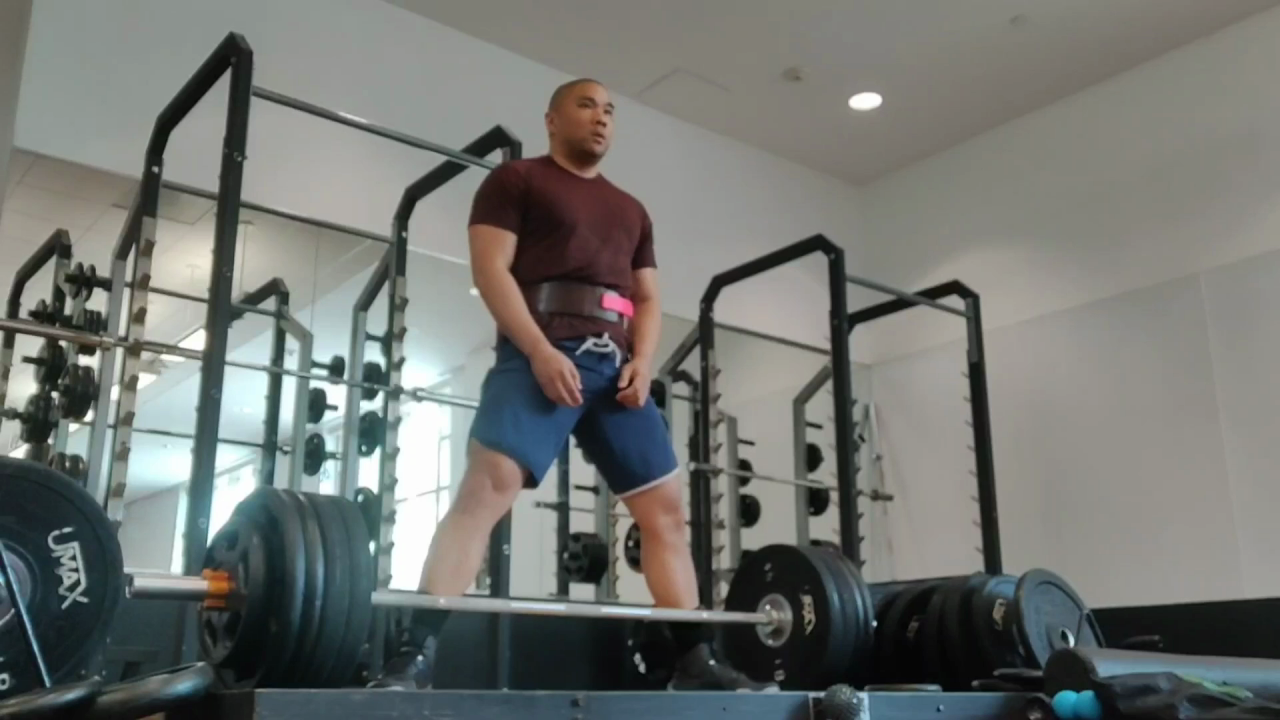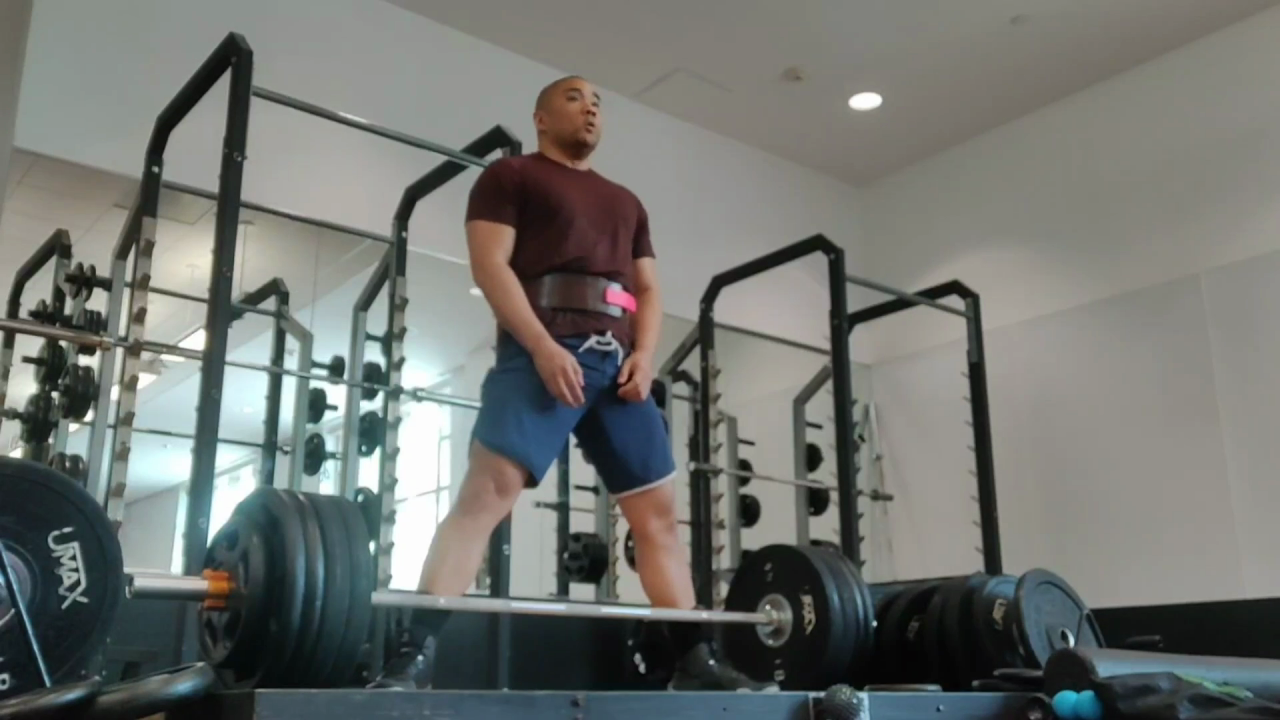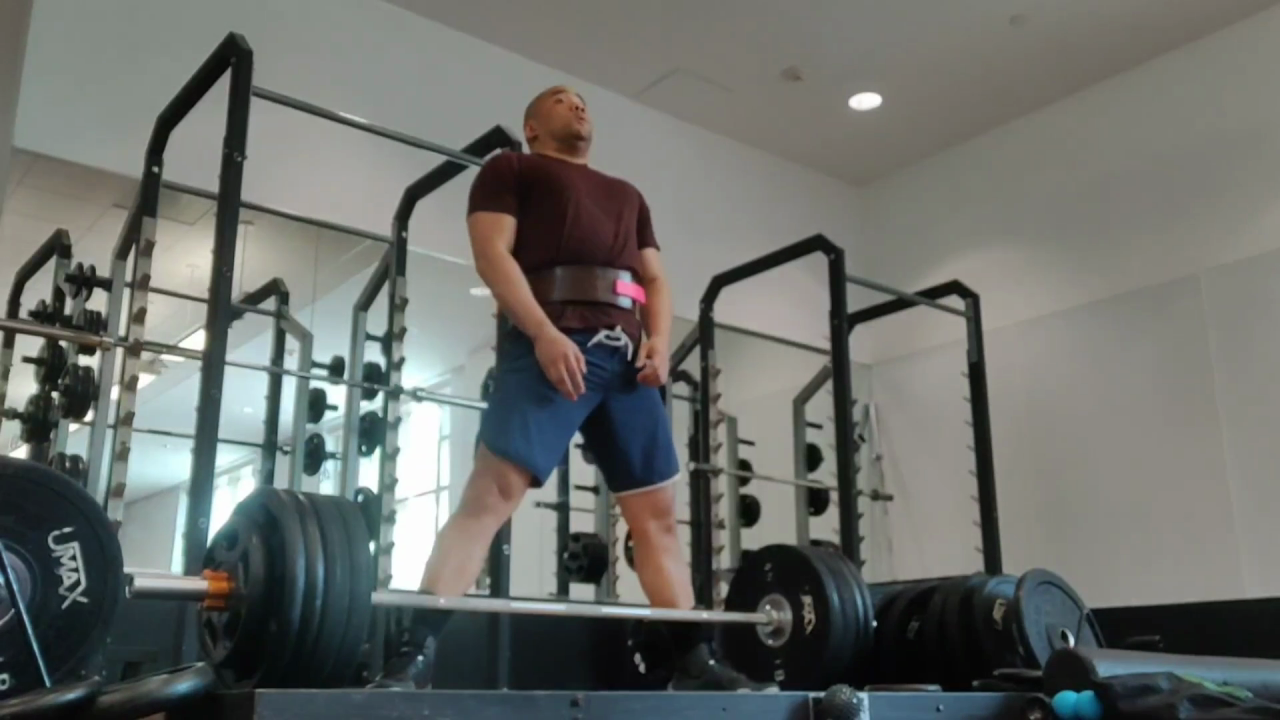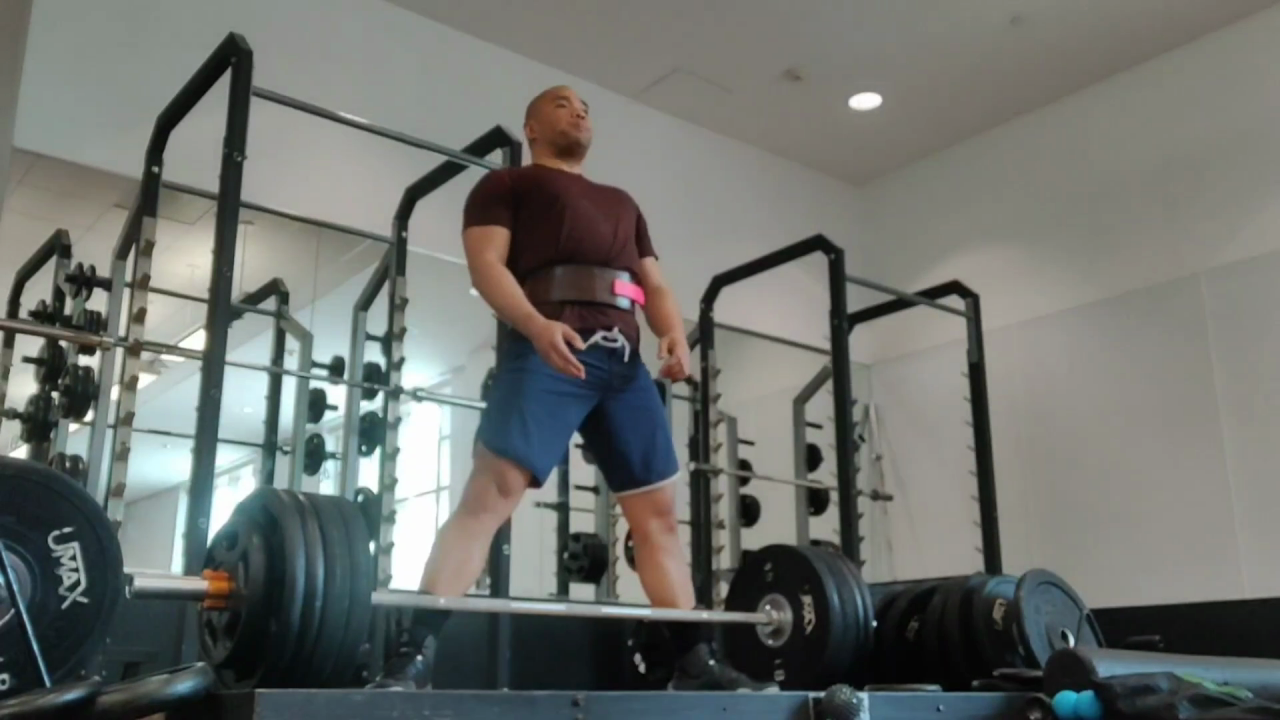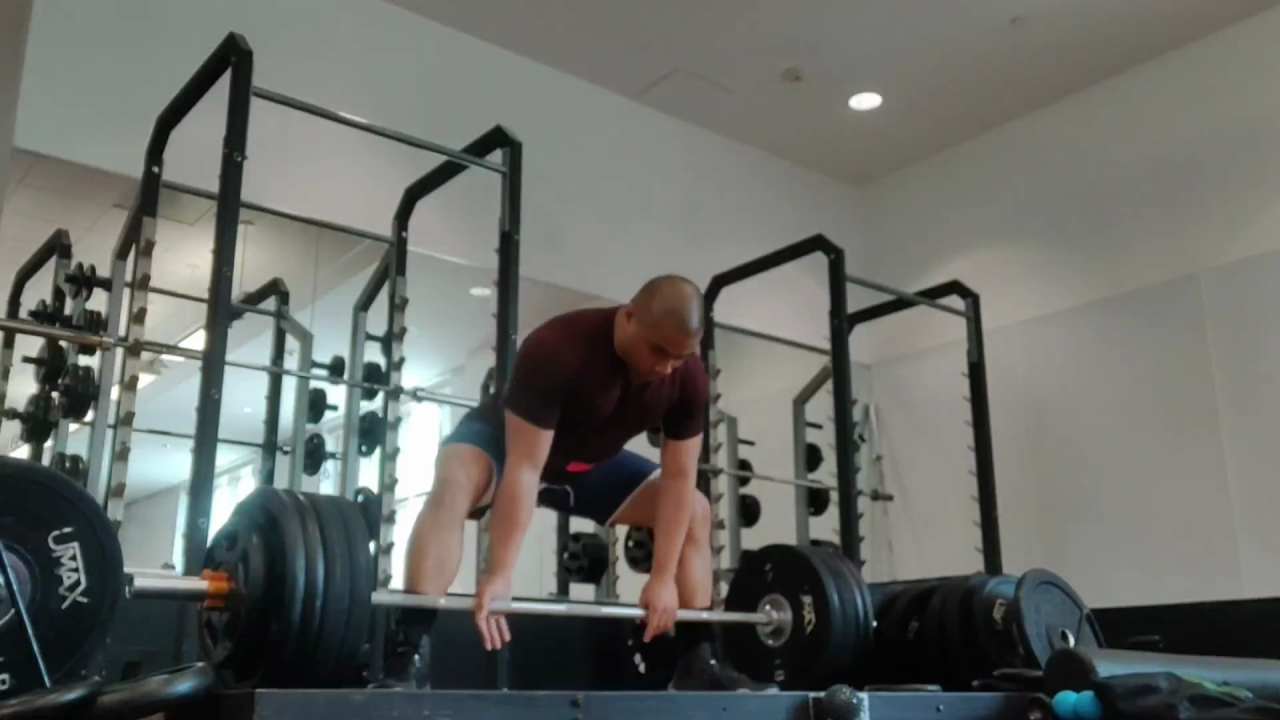
dt=1s
person 1, frame 1
left shoulder: (630, 210)
right shoulder: (515, 180)
left elbow: (648, 298)
right elbow: (490, 268)
left wrist: (642, 361)
right wrist: (541, 351)
left hip: (614, 367)
right hip: (539, 357)
left knee: (666, 509)
right knee: (485, 487)
left ankle: (696, 660)
right ankle: (414, 654)
person 1, frame 2
left shoulder: (625, 202)
right shoulder: (510, 175)
left elbow: (648, 289)
right elbow: (489, 263)
left wrist: (644, 353)
right wrist: (543, 346)
left hip: (616, 362)
right hip: (541, 352)
left knee: (659, 511)
right knee: (486, 491)
left ankle: (695, 660)
right ankle: (414, 654)
person 1, frame 3
left shoulder: (626, 194)
right shoulder: (510, 170)
left elbow: (655, 278)
right elbow: (492, 253)
left wrist: (658, 339)
right wrist: (544, 333)
left hip: (625, 355)
right hip: (549, 346)
left knee: (658, 511)
right knee: (491, 493)
left ankle: (695, 659)
right ankle: (414, 654)
person 1, frame 4
left shoulder: (621, 203)
right shoulder: (505, 185)
left elbow: (654, 284)
right elbow: (485, 263)
left wrist: (674, 332)
right wrist: (536, 324)
left hip: (623, 358)
right hip: (547, 349)
left knee: (659, 512)
right knee: (490, 494)
left ankle: (695, 660)
right ankle: (413, 653)
person 1, frame 5
left shoulder: (688, 378)
right shoulder: (556, 349)
left elbow: (678, 477)
right elbow: (522, 469)
left wrist: (663, 578)
right wrist: (499, 575)
left hip: (588, 465)
right hip: (502, 438)
left knee: (695, 511)
right knee: (453, 486)
left ankle: (699, 662)
right ankle: (410, 657)
